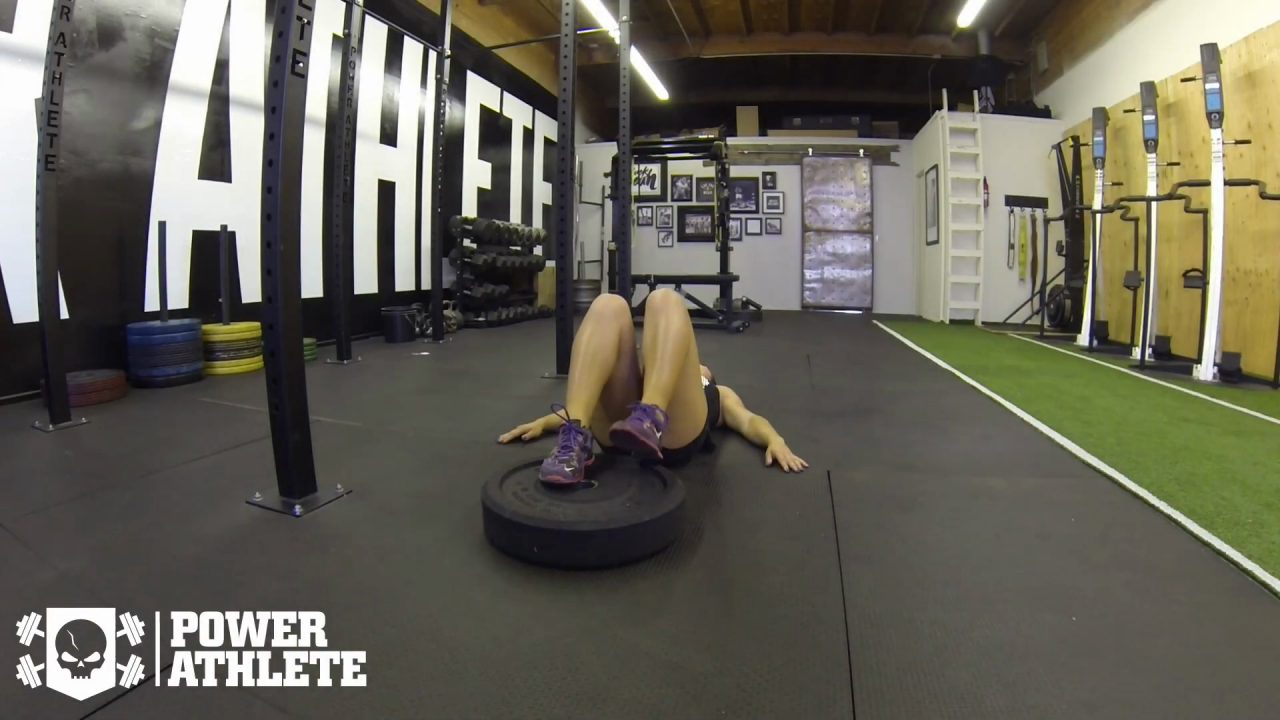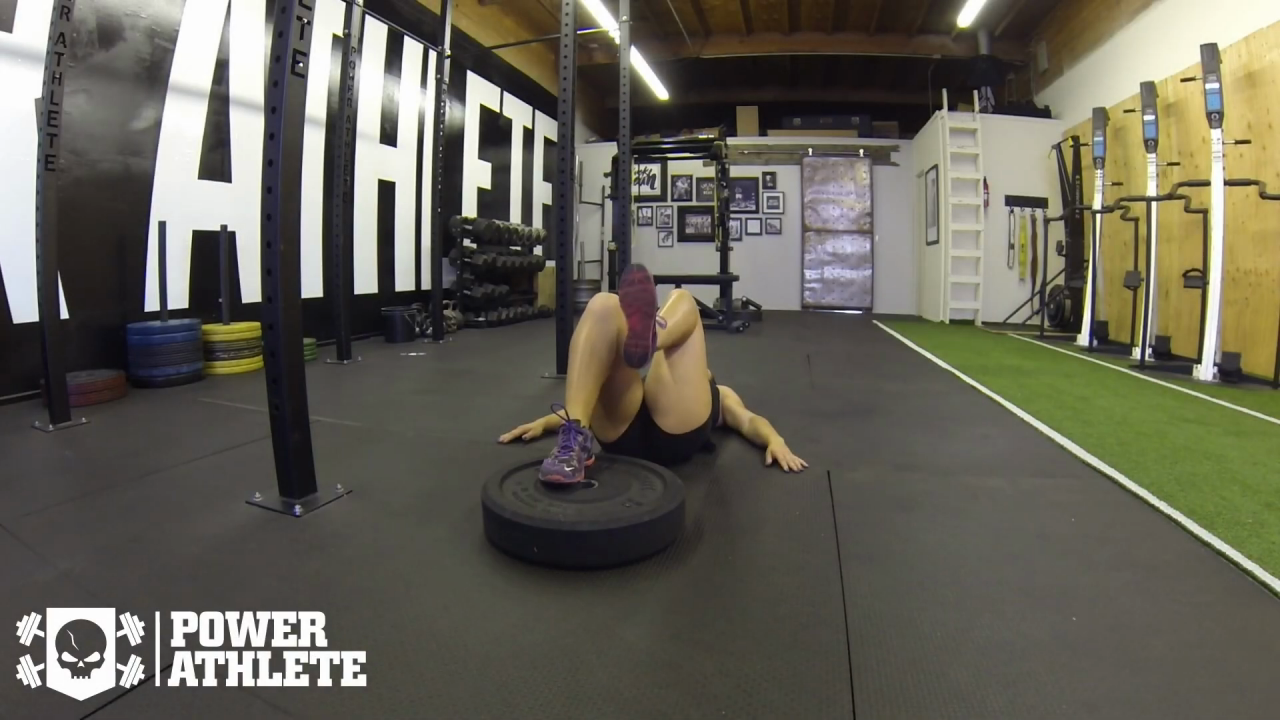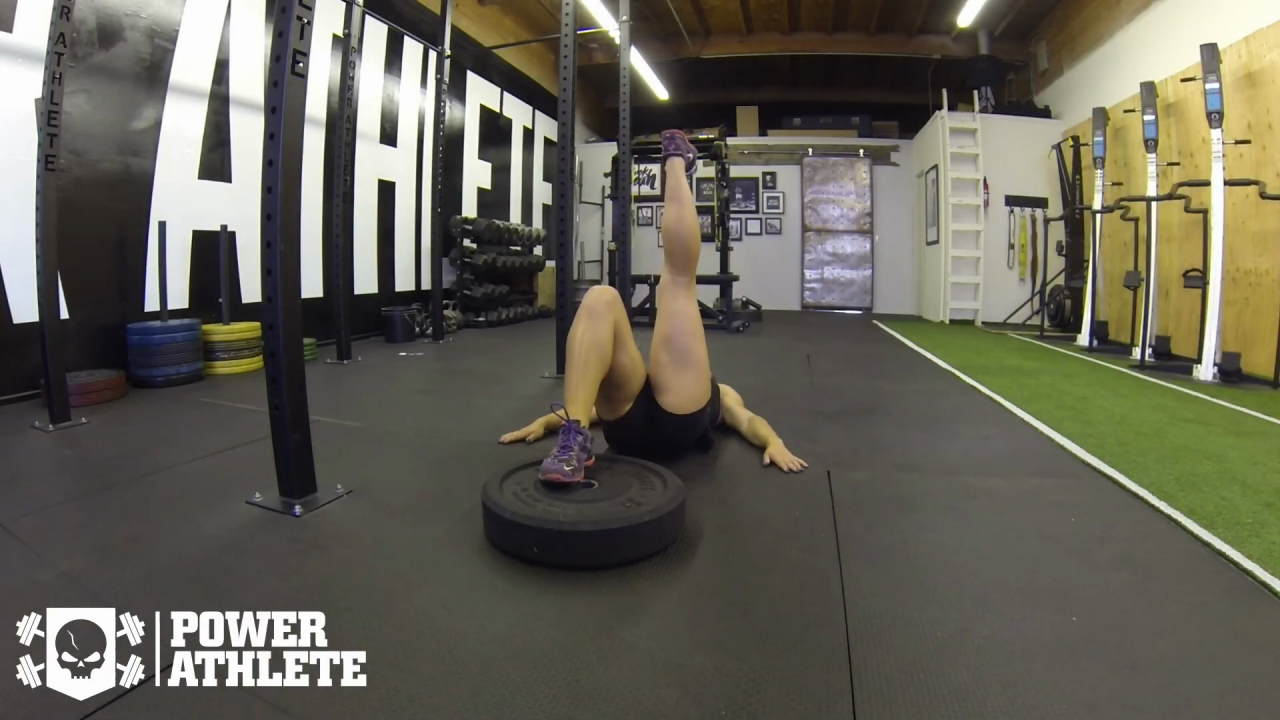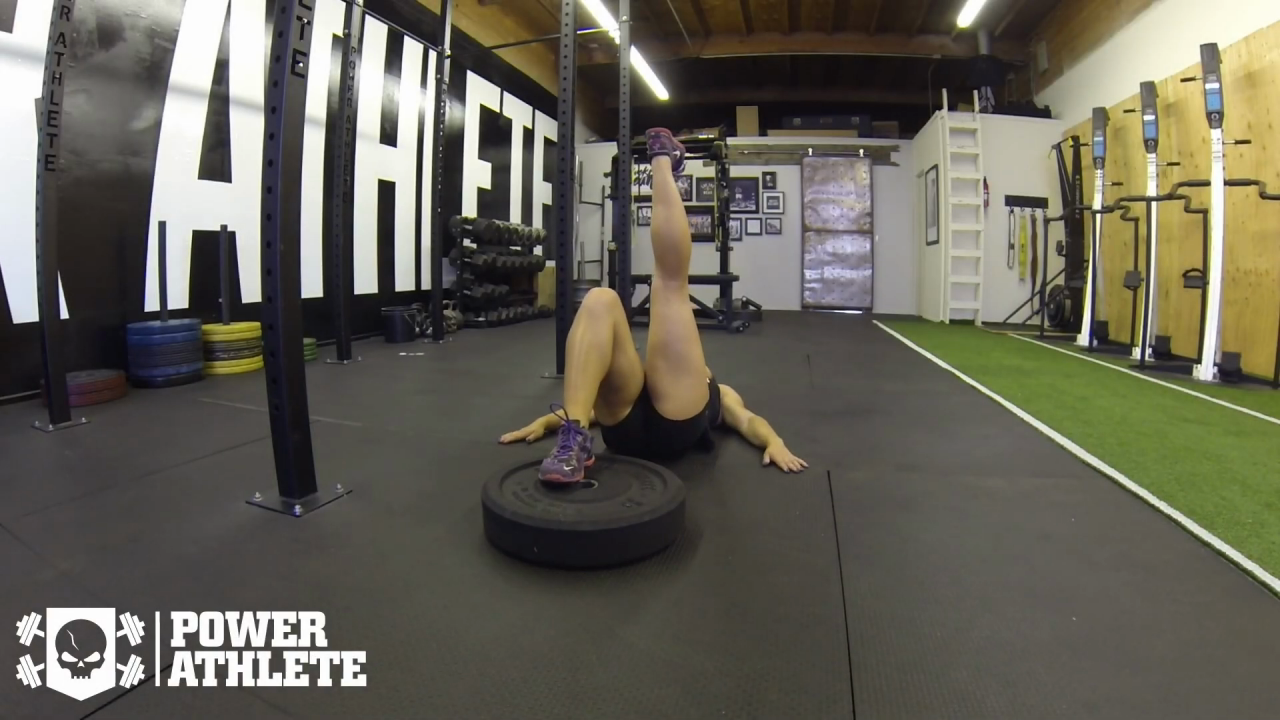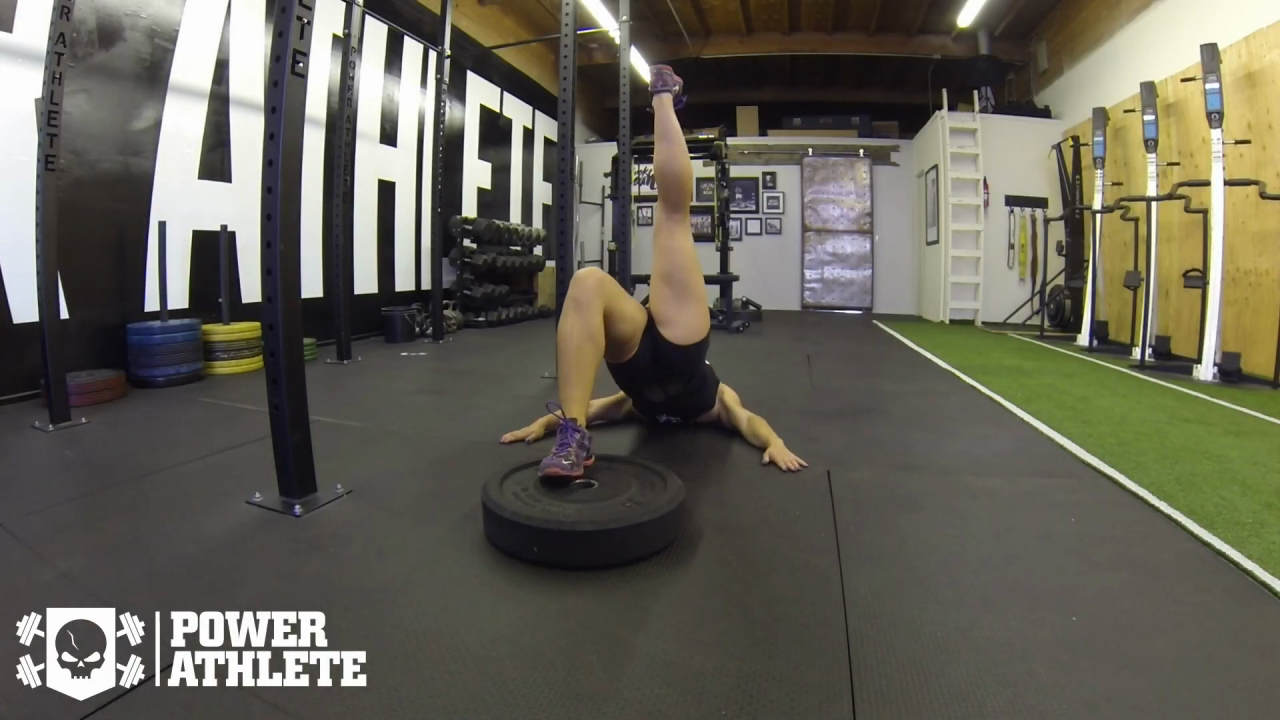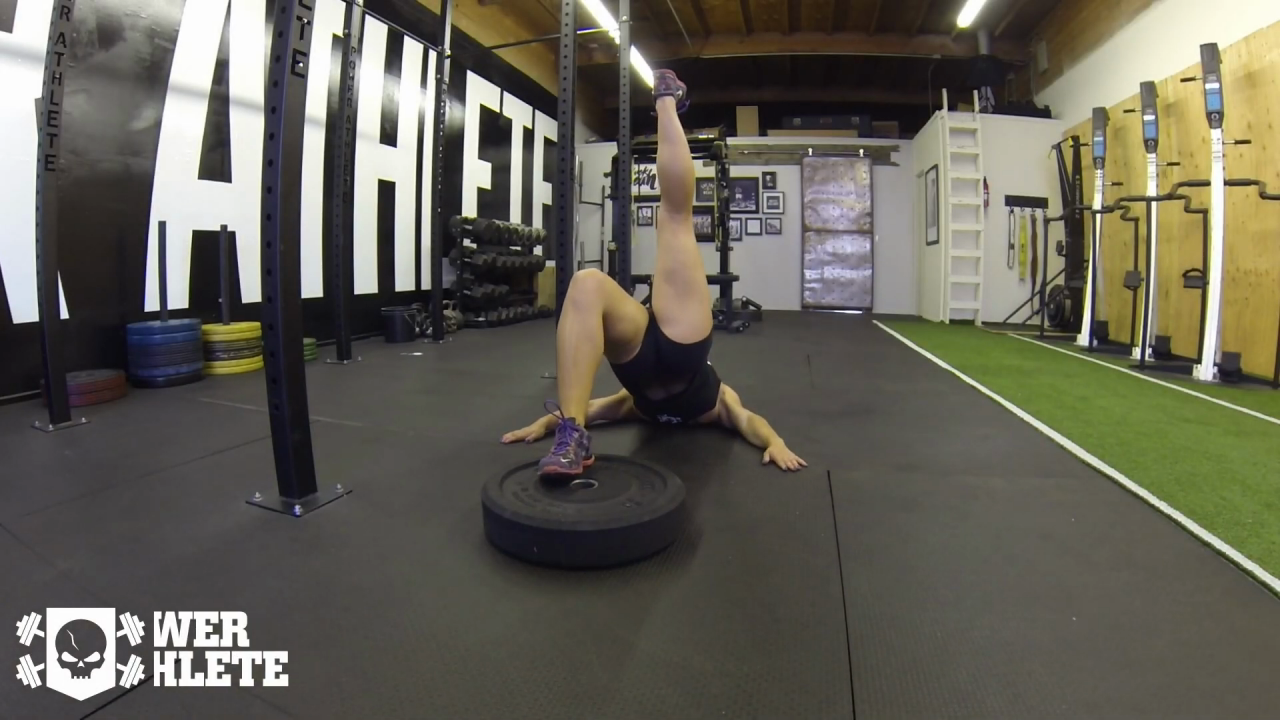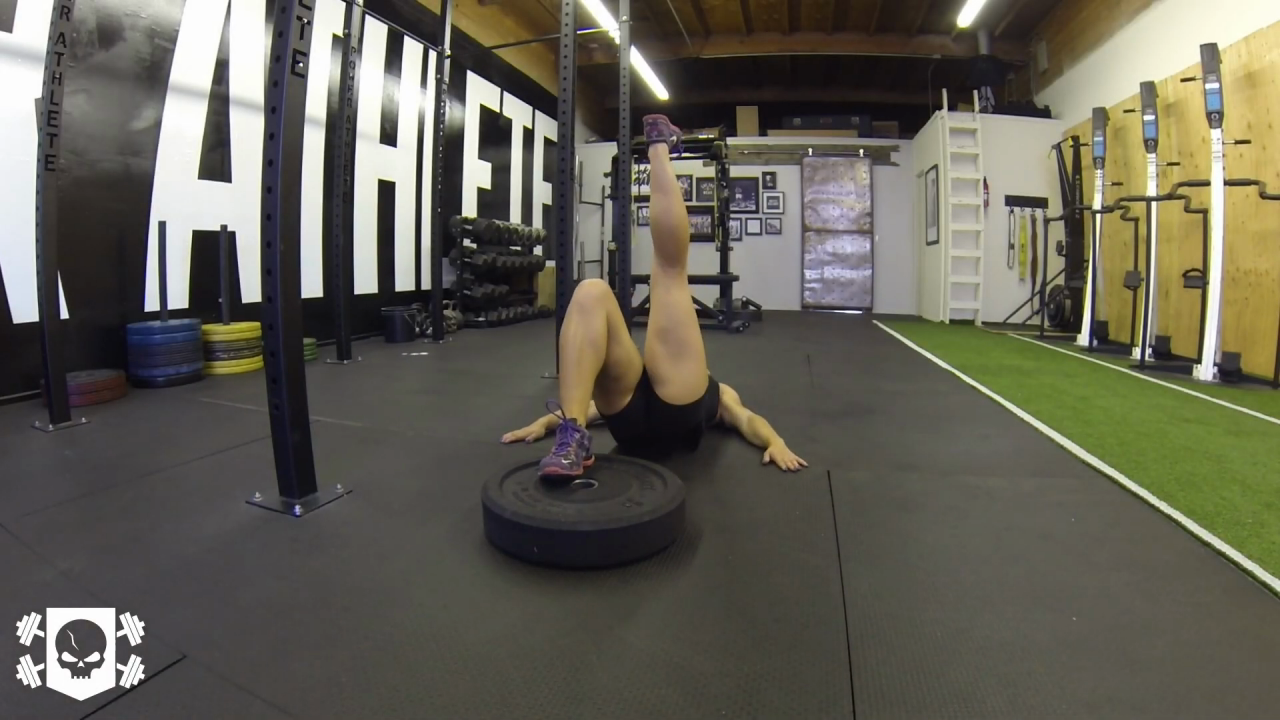
dt=0.7s
person 1, frame 1
left shoulder: (719, 393)
left elbow: (747, 420)
right elbow: (601, 402)
left wrist: (775, 440)
right wrist: (543, 422)
left hip: (677, 434)
right hip: (619, 422)
left knee: (665, 300)
right knee: (609, 306)
left ankle: (651, 421)
right ankle: (575, 439)
person 1, frame 2
left shoulder: (718, 393)
right shoulder: (650, 385)
left elbow: (748, 421)
right elbow: (600, 404)
left wrist: (774, 440)
right wrist: (544, 421)
left hip: (677, 434)
right hip: (623, 432)
left knee: (681, 301)
right knee: (605, 305)
left ankle: (647, 335)
right ankle: (574, 442)
person 1, frame 3
left shoulder: (720, 393)
right shoulder: (635, 386)
left elbow: (747, 420)
right elbow: (598, 403)
left wrist: (774, 442)
right wrist: (544, 422)
left hip: (678, 419)
right hip: (629, 420)
left knee: (678, 279)
right knee: (600, 298)
right ankle: (574, 438)
person 1, frame 4
left shoulder: (720, 393)
right shoulder: (639, 386)
left elbow: (747, 420)
right elbow: (597, 404)
left wrist: (774, 442)
right wrist: (545, 421)
left hip: (675, 425)
right hip: (627, 428)
right knee: (600, 301)
right ankle: (573, 439)
person 1, frame 5
left shoulder: (716, 394)
right elbow: (597, 406)
left wrist: (775, 443)
left hip: (679, 354)
right hip: (641, 363)
right ankle: (573, 437)
person 1, frame 6
left shoulder: (717, 394)
right elbow: (599, 406)
left wrist: (775, 443)
left hip: (682, 349)
right hip: (642, 362)
right ankle: (572, 436)
person 1, frame 7
left shoulder: (718, 393)
right shoulder: (634, 387)
left elbow: (746, 419)
right elbow: (595, 403)
left wrist: (775, 442)
left hip: (677, 416)
right hip: (633, 420)
right knee: (590, 293)
right ankle: (572, 438)
